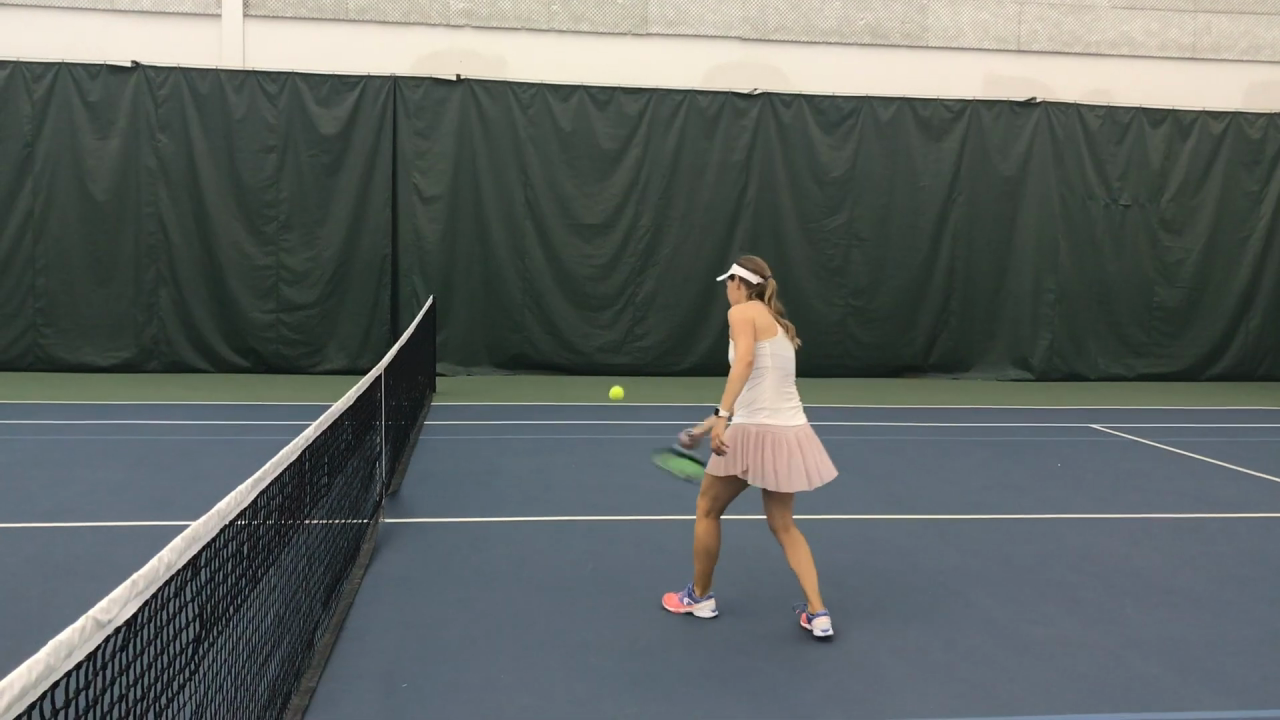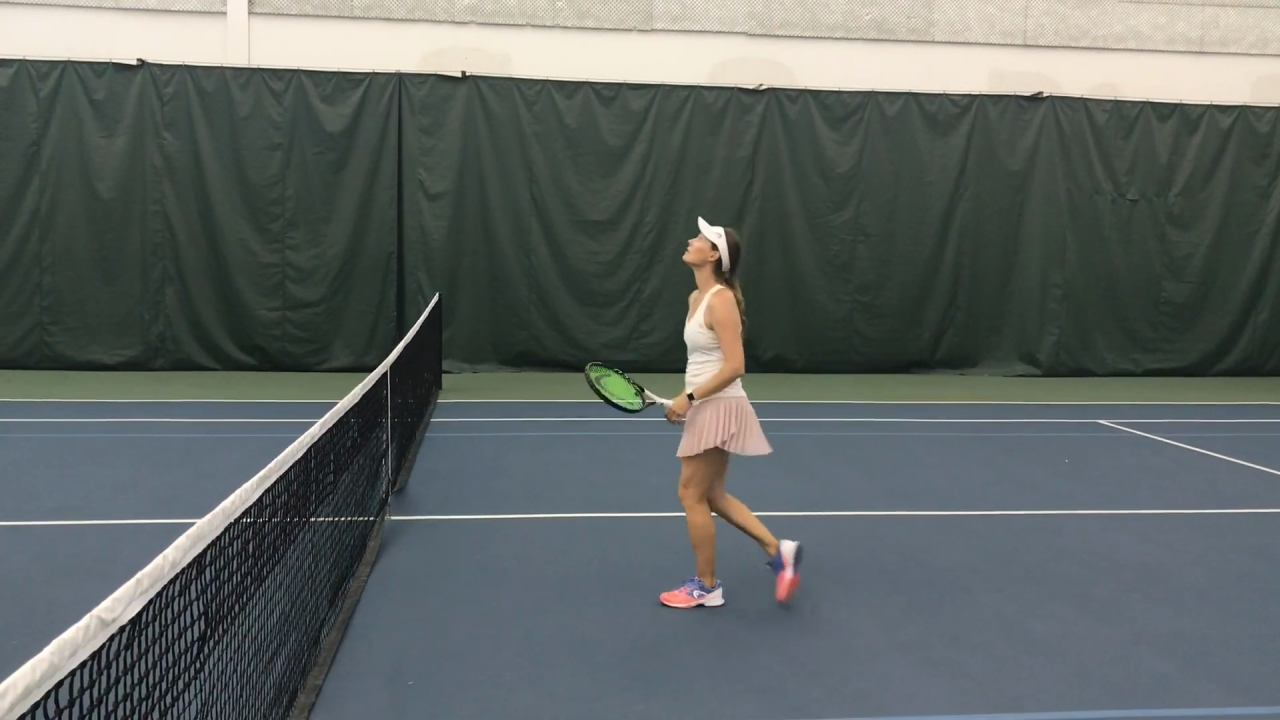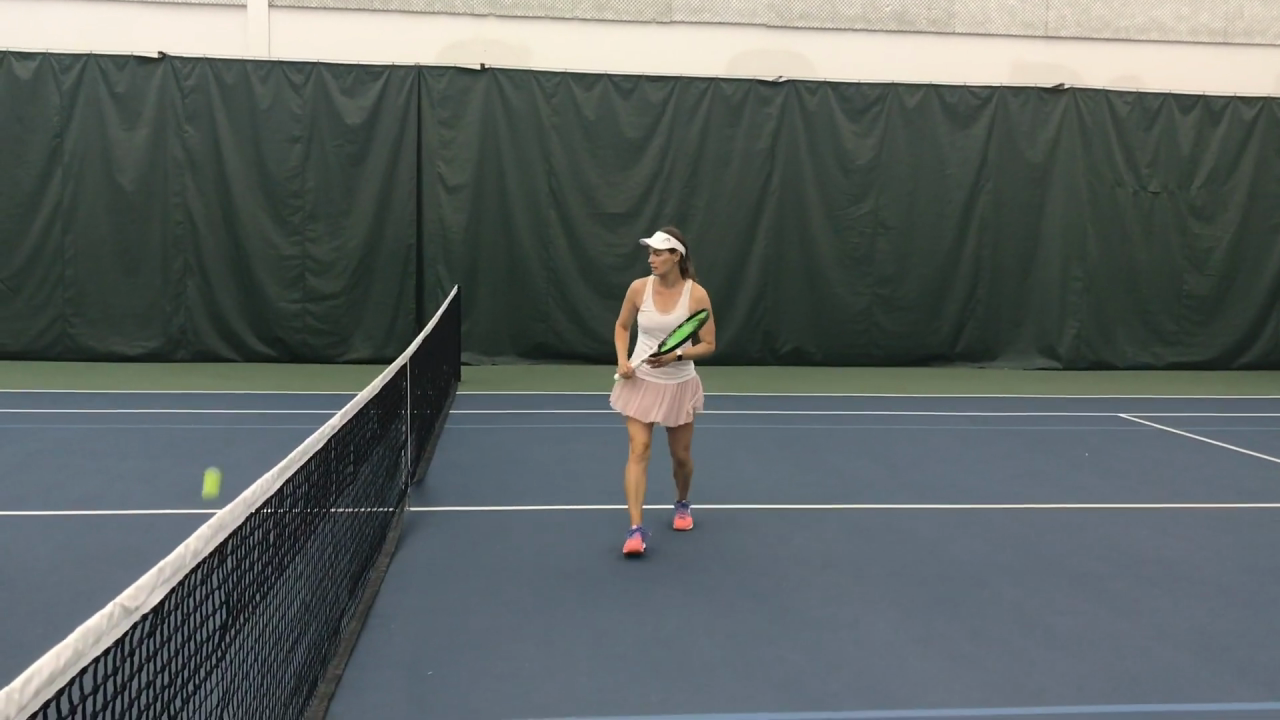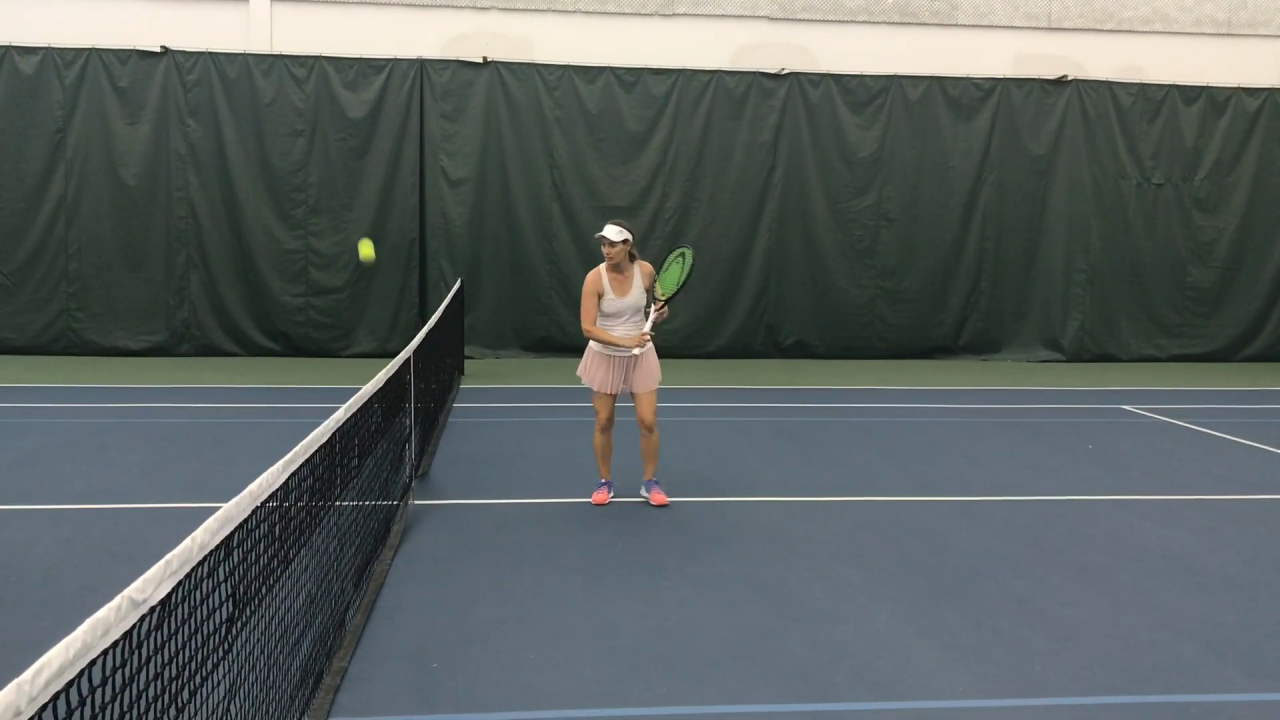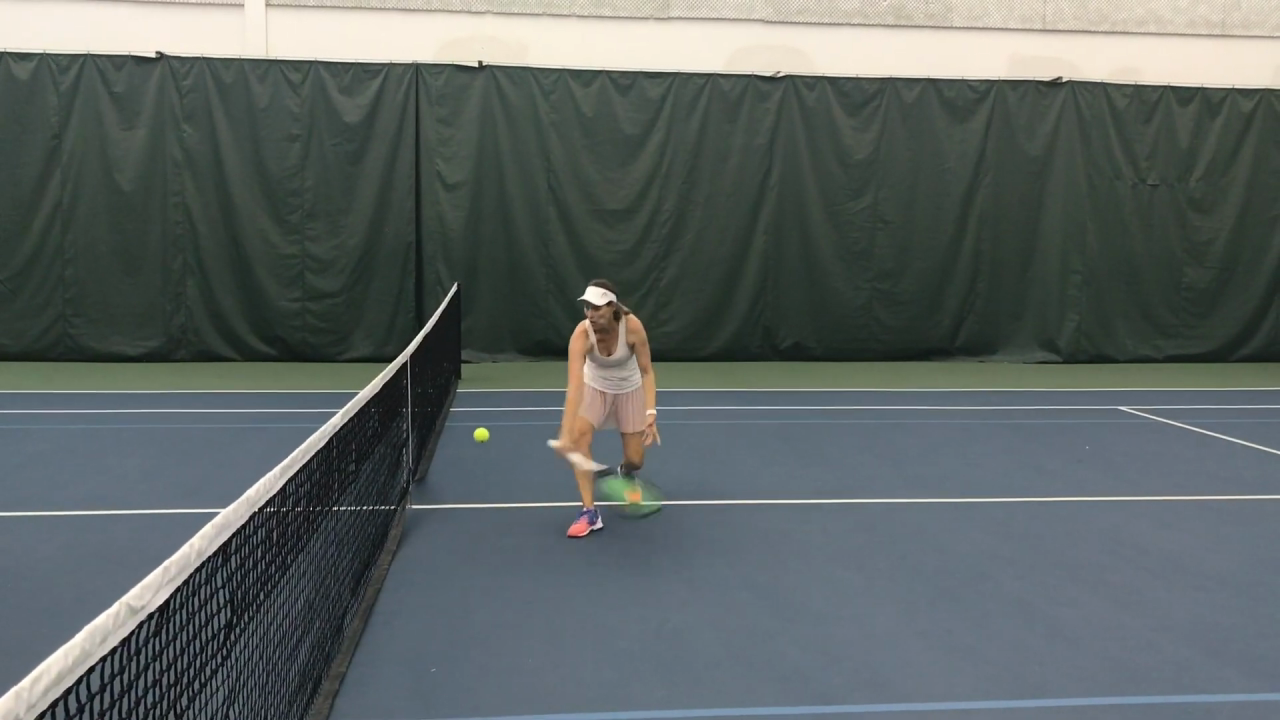
dt=1s
person 1, frame 1
left shoulder: (742, 312)
right shoulder: (781, 327)
left elbow: (743, 360)
left wrist: (721, 416)
right wrist: (704, 427)
left hip: (756, 431)
right hip: (792, 432)
left knee: (706, 510)
right knee: (783, 525)
left ankle: (700, 595)
right ankle: (817, 612)
person 1, frame 2
left shoulder: (720, 299)
right shoulder: (697, 297)
left elbow: (734, 366)
left wrist: (689, 399)
right wrist: (687, 397)
left hip: (717, 408)
right hip: (709, 408)
left knee: (692, 496)
right knee: (712, 496)
left ankle: (707, 586)
right ankle: (778, 550)
person 1, frame 3
left shoulder: (697, 295)
right shoulder: (639, 288)
left elbow: (709, 345)
right elbow: (622, 326)
left wrist: (676, 356)
right wrist: (623, 361)
left hip: (679, 385)
right hip: (642, 382)
left knee: (681, 456)
right knee: (638, 452)
left ankle: (682, 503)
right ankle: (636, 529)
person 1, frame 4
left shoulder: (646, 270)
right shoulder: (594, 279)
right elbow: (588, 328)
left wrist: (660, 311)
right wrist: (625, 342)
left hip: (641, 356)
right hip: (604, 356)
left knee: (648, 422)
right knee: (604, 423)
left ankle: (650, 482)
right ankle: (605, 482)
person 1, frame 5
left shoulder: (632, 326)
right shoulder: (581, 335)
left elbow: (647, 372)
right elbow: (574, 385)
left wrist: (650, 414)
right wrist: (565, 432)
left hip: (630, 391)
right hip: (593, 389)
left knee: (635, 459)
right knee: (578, 438)
left ankle: (625, 472)
right ankle: (589, 511)
